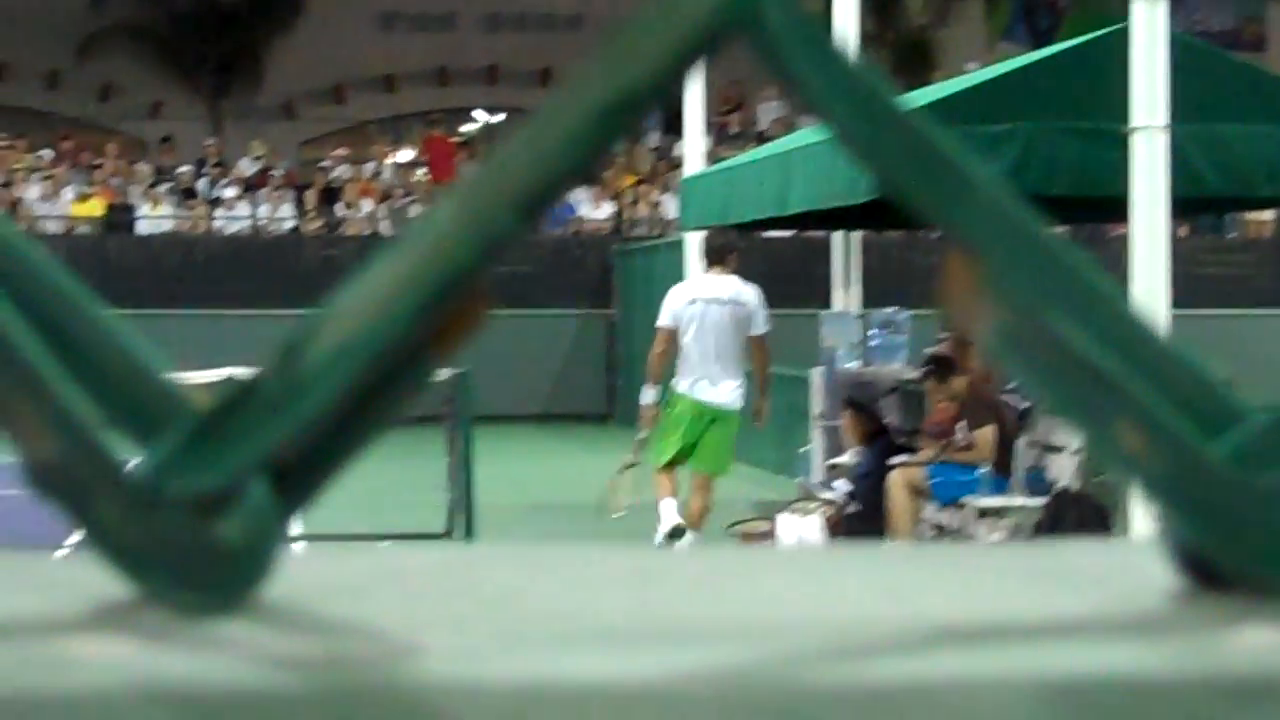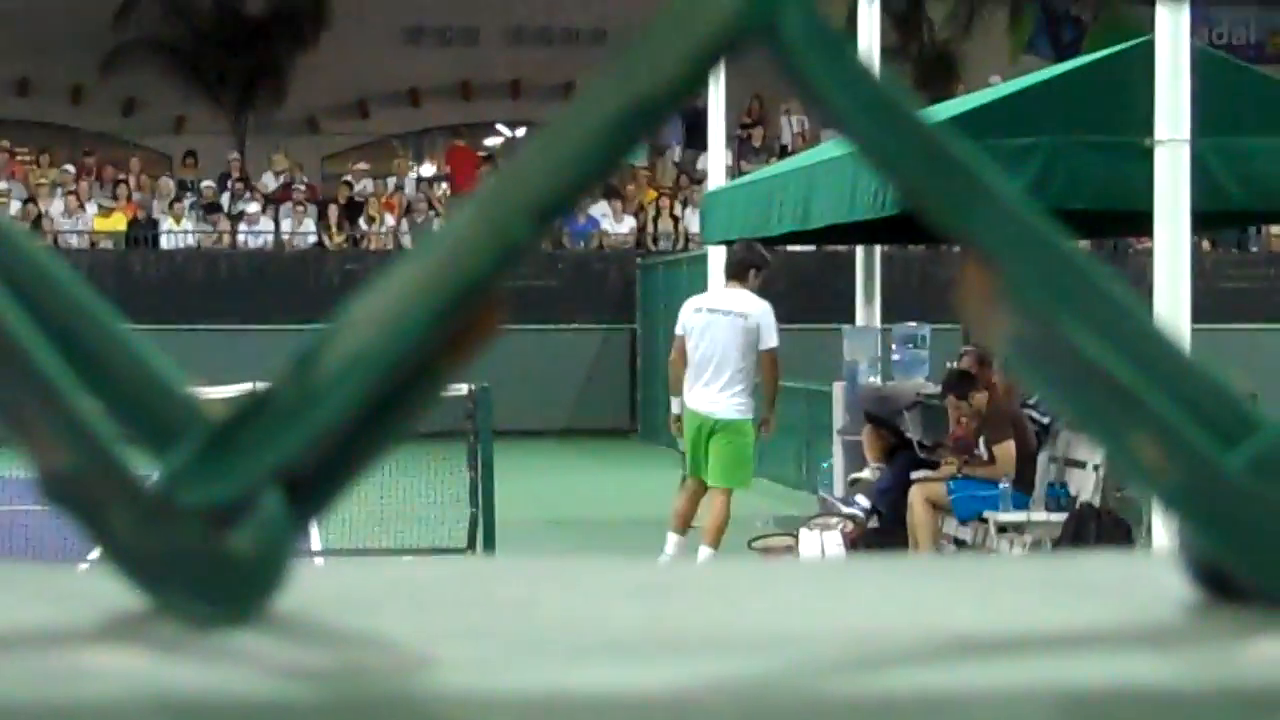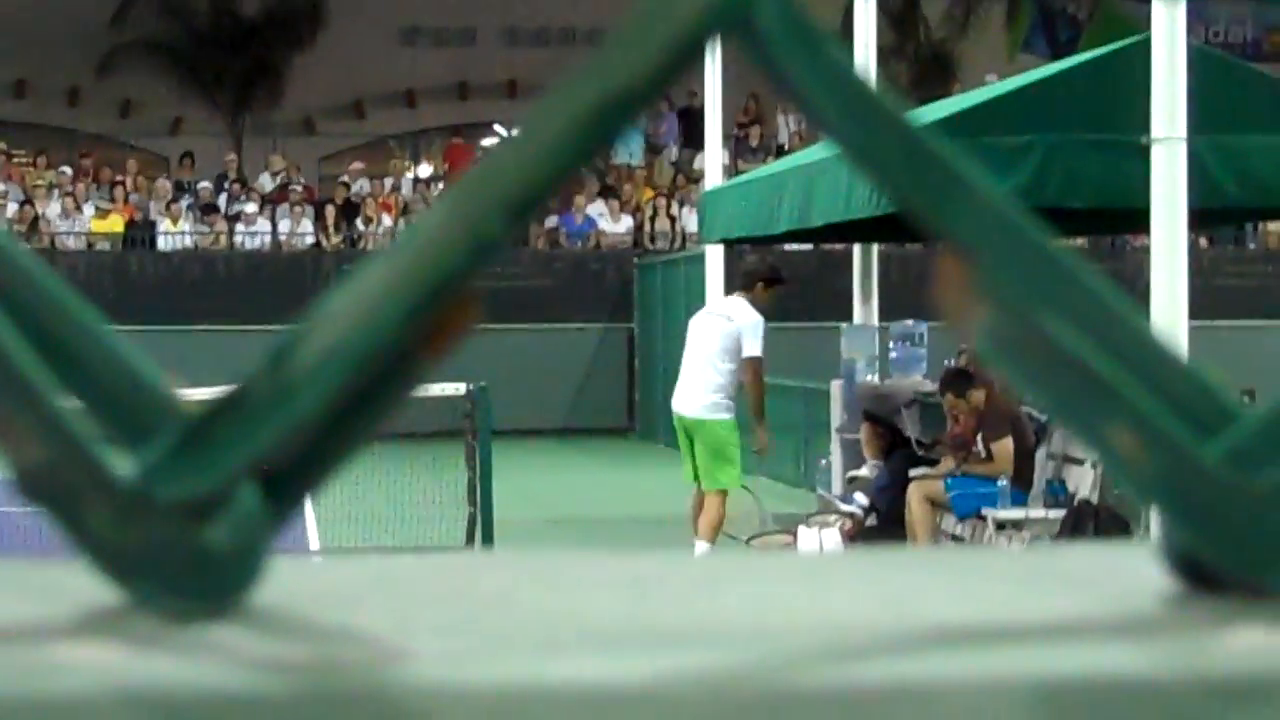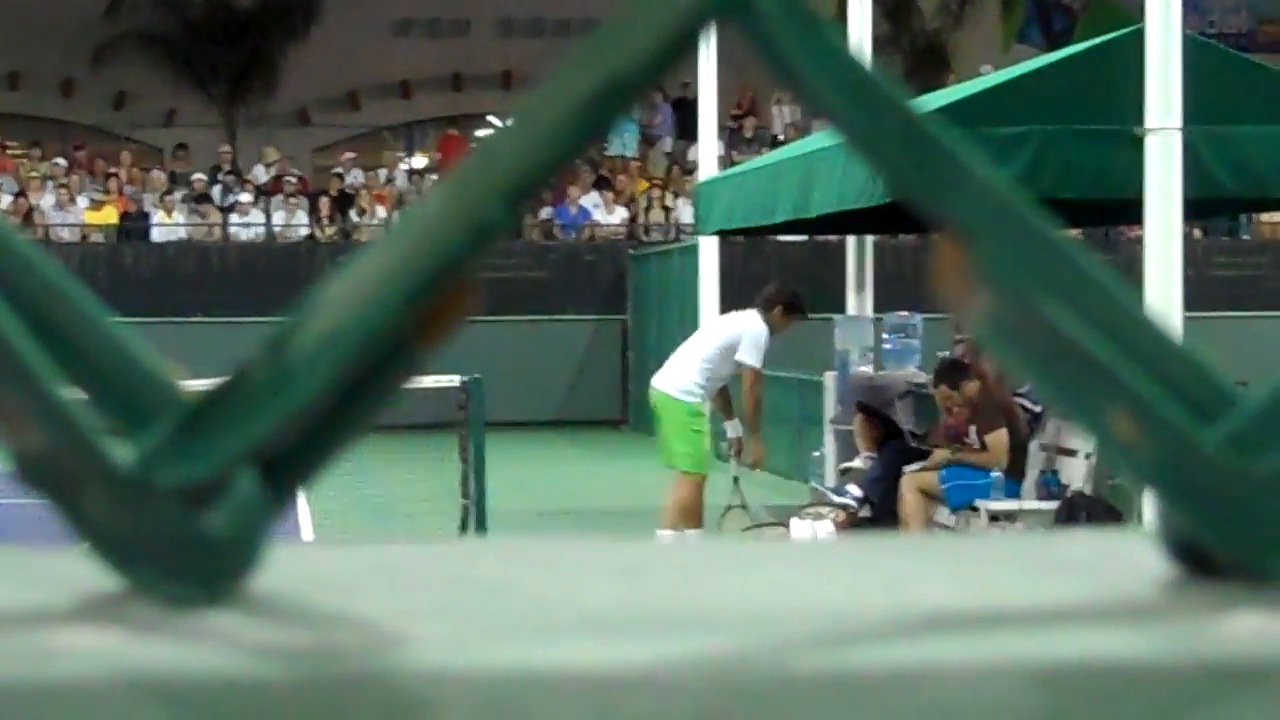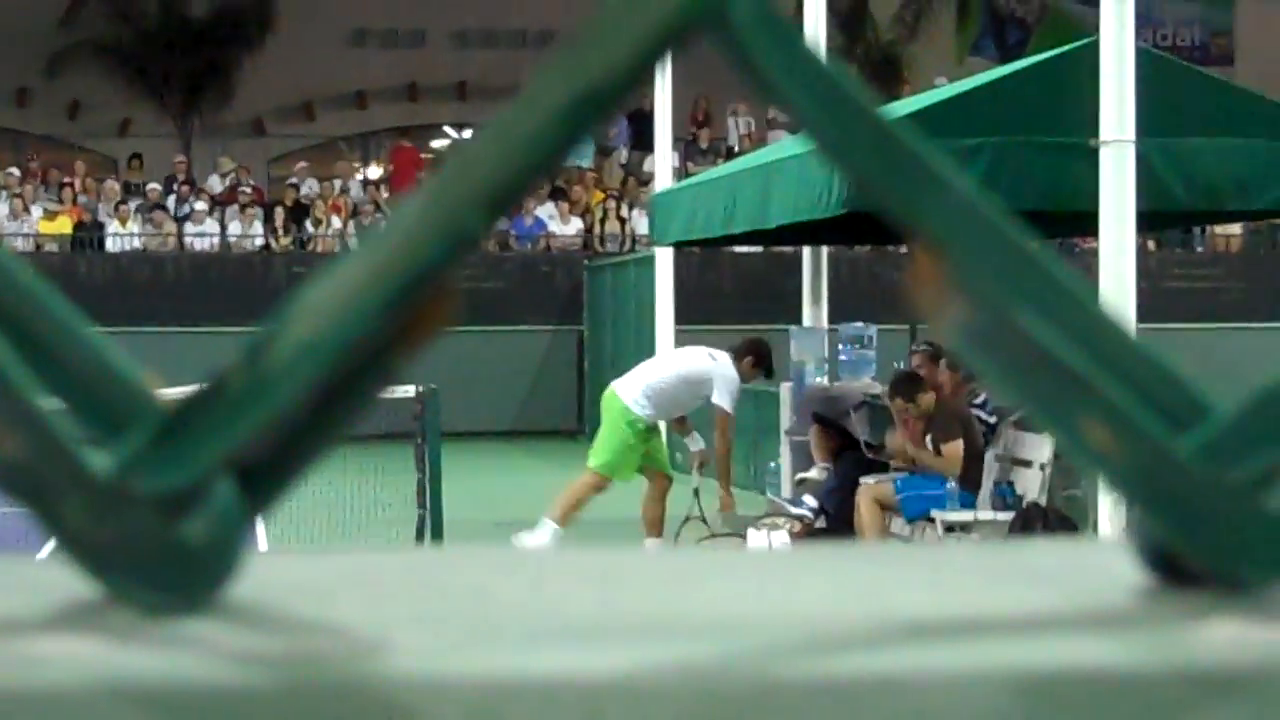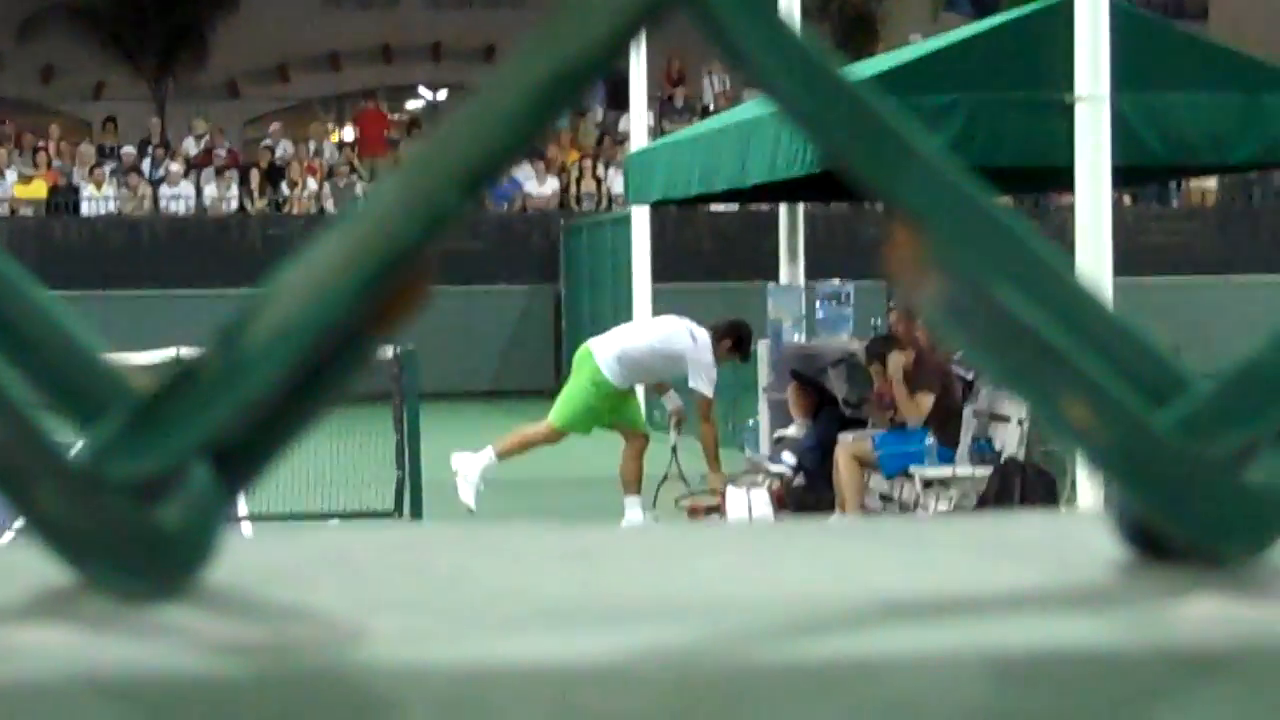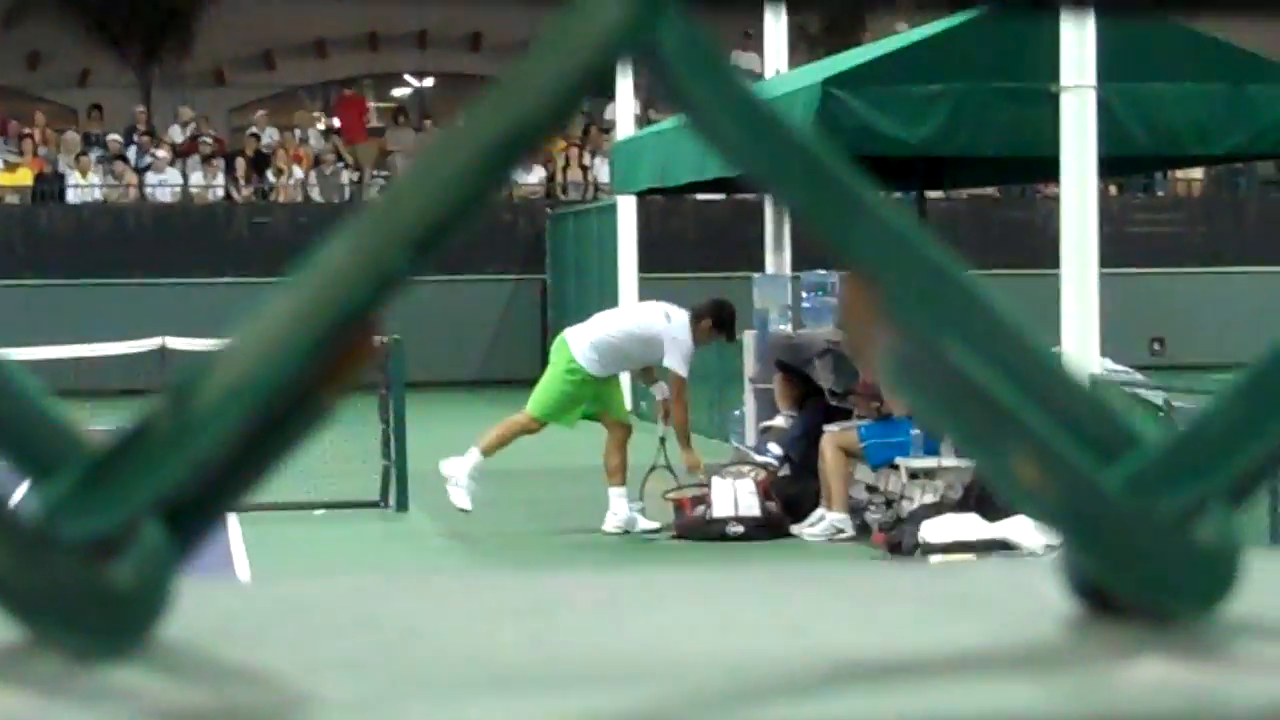
dt=0.2s
person 1, frame 1
left shoulder: (680, 293)
right shoulder: (750, 294)
left elbow: (660, 351)
right elbow: (760, 354)
left wrist: (649, 396)
right wrist: (762, 398)
left hip: (687, 396)
right hip: (729, 402)
left knee: (664, 464)
right knee: (703, 479)
left ankle: (670, 515)
right ankle: (683, 552)
person 1, frame 2
left shoulder: (692, 305)
right shoulder: (760, 309)
left elbow: (675, 360)
right elbow: (769, 367)
left wrist: (676, 404)
right wrist: (769, 409)
left hip: (696, 409)
right hip: (734, 414)
left knee: (693, 483)
right knee: (721, 492)
left ankle: (672, 552)
person 1, frame 3
left shoulder: (707, 311)
right shoulder: (750, 318)
right elbow: (752, 378)
right wrist: (760, 426)
left hip: (681, 407)
right hip: (711, 414)
left knee: (705, 485)
right knee: (719, 491)
left ankle: (697, 558)
person 1, frame 4
left shoulder: (741, 322)
right shoulder: (758, 330)
right elbow: (751, 390)
left wrist: (733, 430)
right wrist: (756, 444)
left hip: (667, 389)
right hip: (681, 396)
left knee: (696, 472)
right knee: (692, 476)
person 1, frame 5
left shoulder: (709, 358)
right shoulder: (728, 375)
right elbow: (723, 438)
left wrist: (696, 444)
right wrist: (725, 489)
left hip: (634, 406)
right hip: (630, 407)
left knee: (661, 480)
right knee: (598, 478)
right ankle: (543, 538)
person 1, frame 6
left shoulder: (686, 330)
right shoulder: (704, 357)
right elbow: (706, 422)
left wrist: (670, 400)
right wrist: (716, 473)
left hip: (610, 371)
right hip: (598, 369)
left knee: (637, 438)
right knee: (553, 431)
left ankle: (633, 518)
right ankle: (475, 466)
person 1, frame 7
left shoulder: (667, 313)
right shoulder: (680, 338)
right elbow: (679, 402)
left wrist: (662, 393)
right wrist: (688, 451)
left hip: (595, 365)
right hip: (577, 358)
left knee: (620, 429)
right knee: (533, 420)
left ankle: (619, 513)
right ankle: (464, 469)
